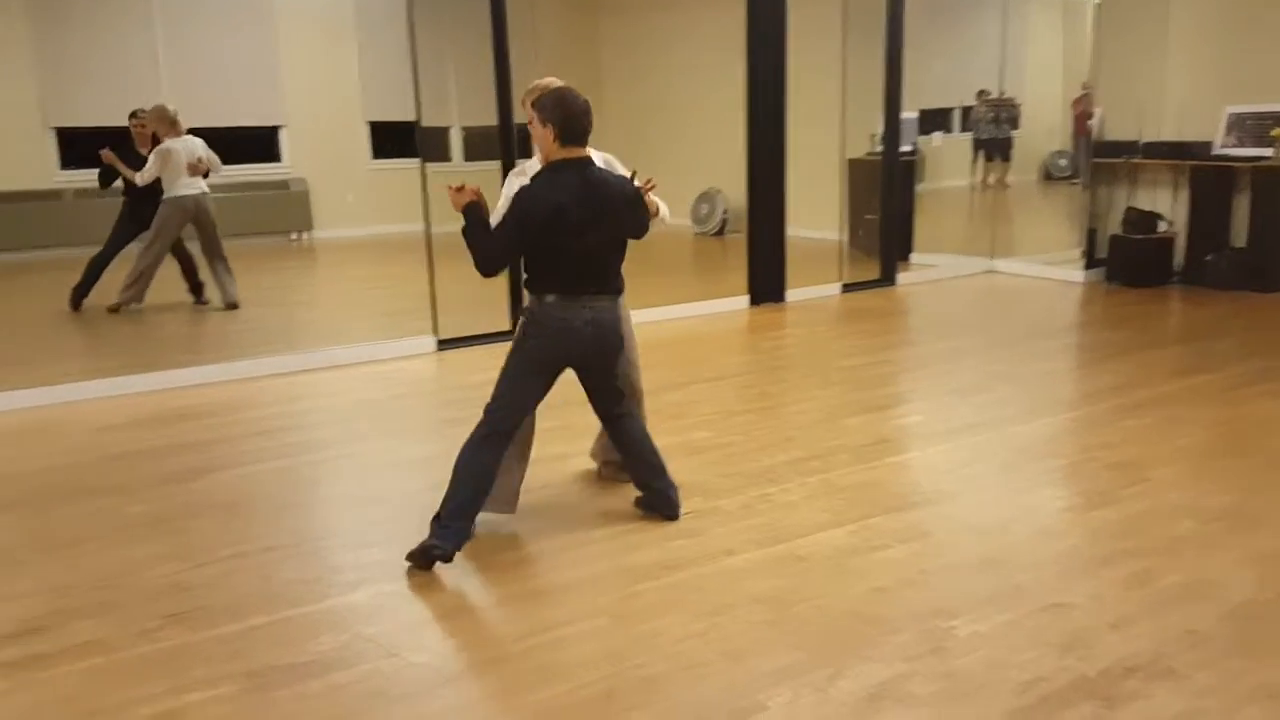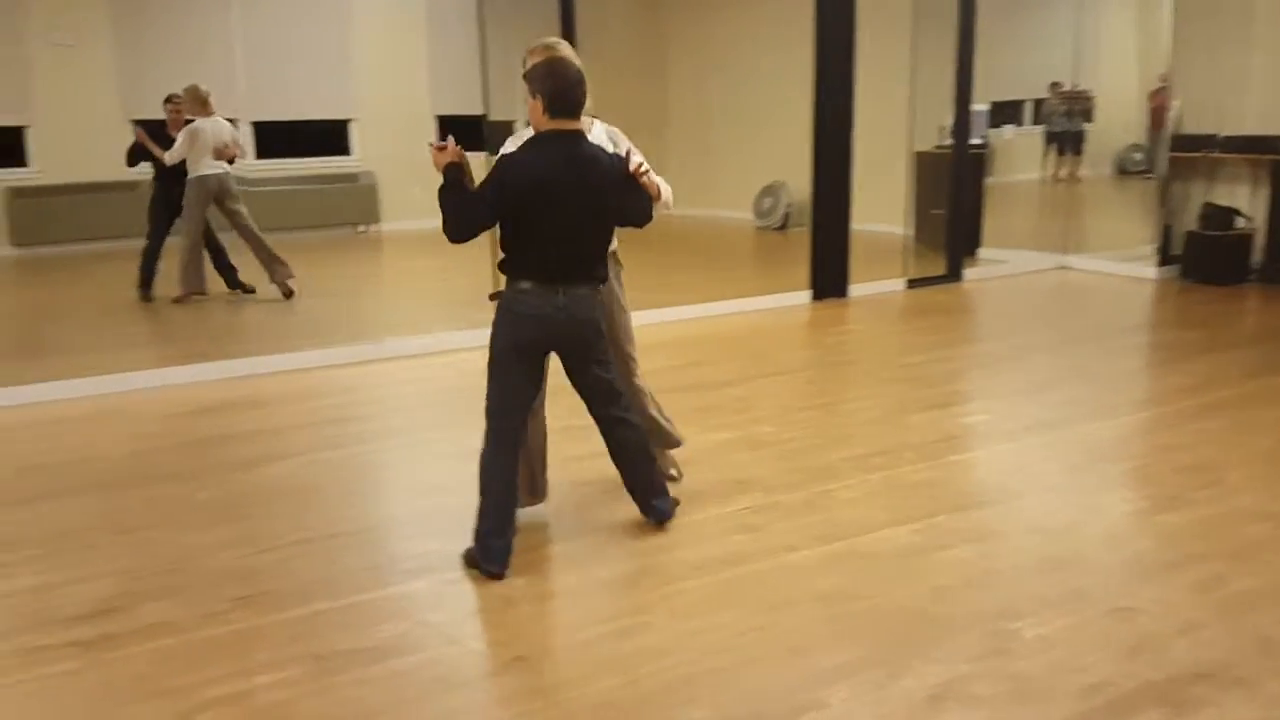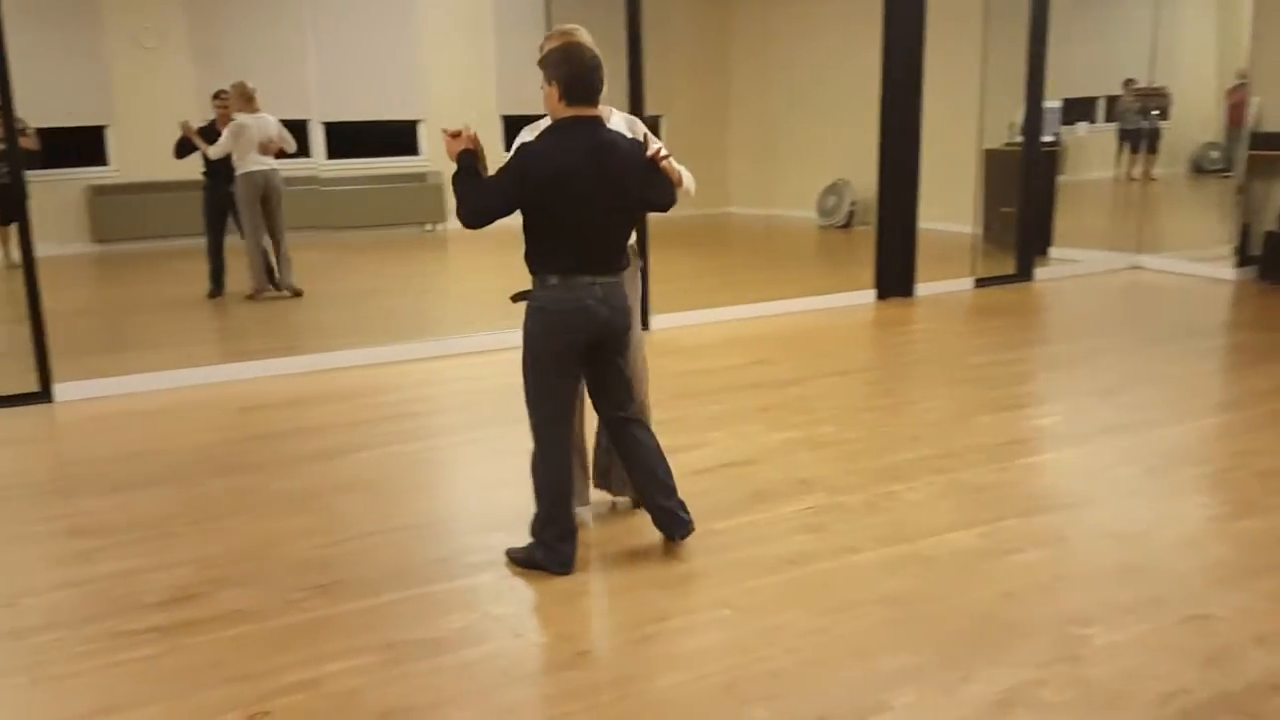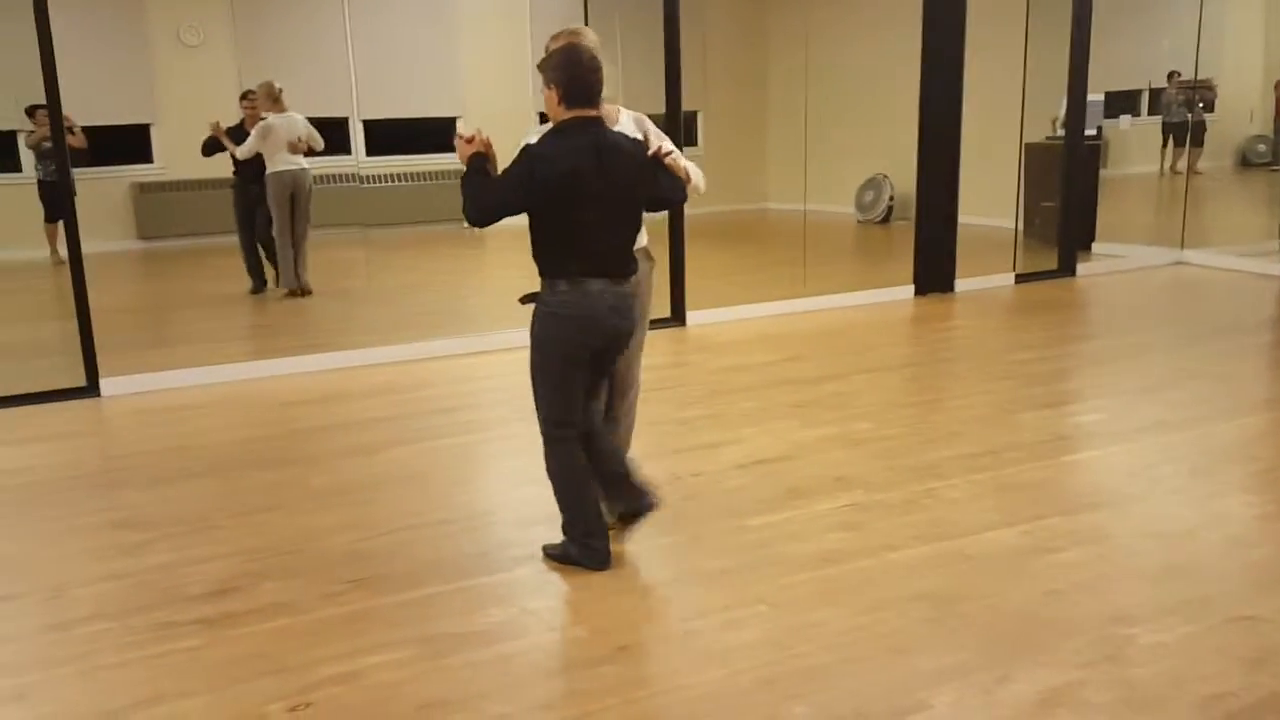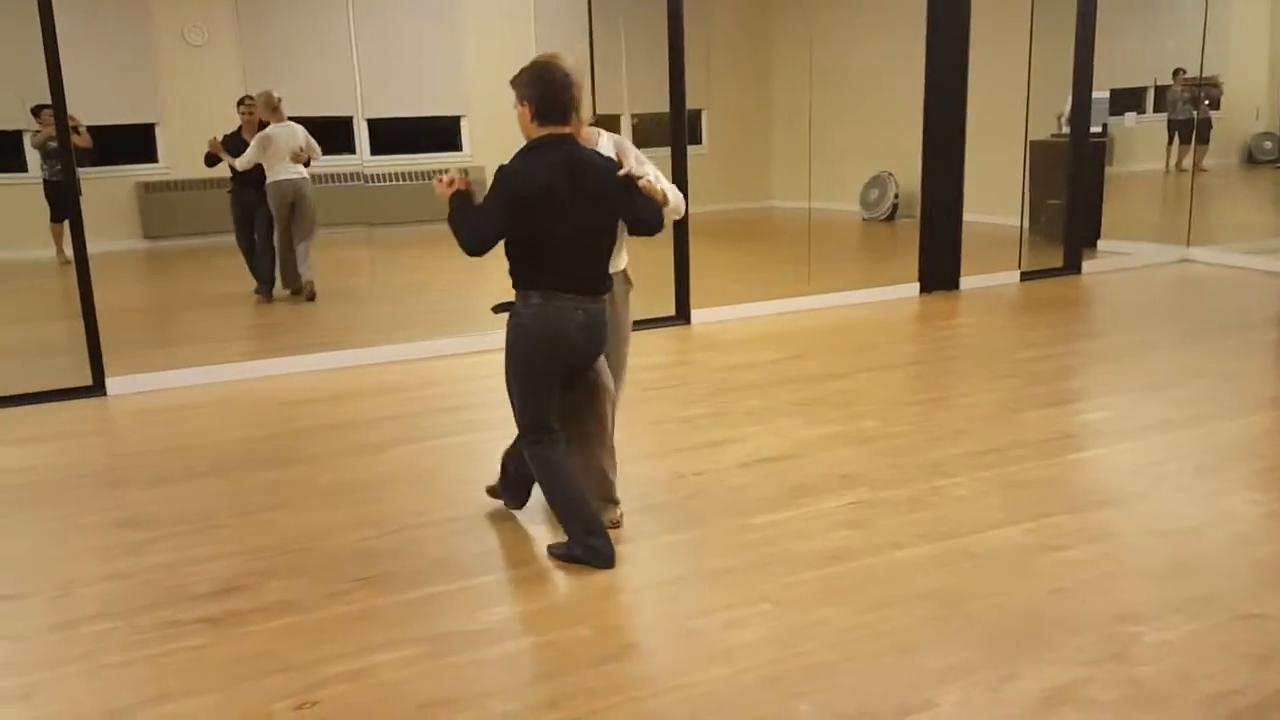
dt=0.3s
person 1, frame 1
left shoulder: (537, 196)
right shoulder: (618, 188)
left elbow: (490, 261)
right elbow: (637, 226)
left wrist: (472, 212)
left hip: (552, 321)
right hip: (604, 318)
left knee: (495, 428)
right knee: (617, 409)
left ankle: (445, 537)
right ankle: (662, 495)
person 1, frame 2
left shoulder: (517, 168)
right shoulder: (608, 167)
left elbow: (460, 228)
right elbow: (639, 214)
left wrist: (452, 174)
right wrist: (636, 180)
left hip: (525, 306)
right hip: (584, 305)
left knee: (505, 430)
right knee: (614, 410)
left ankle: (492, 548)
right ankle: (657, 502)
person 1, frame 3
left shoulder: (537, 156)
right shoulder: (628, 153)
left elbow: (475, 212)
right elbow: (662, 197)
left wrist: (466, 160)
right wrist: (655, 164)
left hip: (556, 301)
right hip: (611, 297)
left knee: (552, 430)
right knee: (624, 415)
left ankle: (554, 547)
right ankle: (672, 517)
person 1, frame 4
left shoulder: (541, 158)
right shoulder: (630, 152)
left elbow: (482, 211)
right elbow: (673, 196)
left wrist: (477, 163)
right wrist: (659, 160)
left hip: (566, 304)
right hip: (619, 300)
left knee: (560, 427)
right knee: (580, 414)
left ankle: (588, 542)
right ankle: (628, 494)
person 1, frame 5
left shoulder: (518, 176)
right shoulder: (604, 170)
left elbow: (475, 240)
right elbow: (650, 222)
left wrist: (458, 199)
right wrist: (637, 185)
left hip: (540, 317)
right hip: (594, 315)
left knee: (541, 431)
right knee: (545, 413)
left ankle: (590, 541)
right ankle: (514, 487)
person 2, frame 1
left shoulder: (604, 166)
right shoulder: (523, 178)
left elbow: (658, 215)
left wrist: (646, 203)
left knee: (626, 383)
left ankle: (614, 456)
right ankle: (490, 494)
person 2, frame 2
left shoulder: (606, 137)
right shoulder: (519, 147)
left elbow: (661, 198)
left wrist: (647, 183)
left knee: (622, 368)
left ankle: (656, 449)
right ankle: (523, 485)
person 2, frame 3
left shoulder: (626, 127)
right shoulder: (537, 137)
left elbow: (684, 186)
left wrist: (668, 170)
left knee: (626, 372)
left ankle: (622, 476)
right ankle: (569, 490)
person 2, frame 4
left shoulder: (635, 125)
right shoulder: (548, 140)
left elbow: (695, 184)
left wrist: (678, 168)
left hip: (631, 266)
left knee: (624, 378)
person 2, frame 5
left shoulder: (615, 150)
left elbow: (676, 205)
left wrist: (654, 190)
left hip: (610, 285)
left knee: (604, 393)
right knee: (594, 390)
right ankle: (598, 496)
person 3, frame 1
left shoulder: (163, 150)
right shoulder: (198, 142)
left elbow: (141, 180)
right elbow: (218, 167)
left wrist: (116, 162)
left hip: (177, 202)
right hip: (202, 199)
left knee: (152, 249)
right knee: (214, 251)
left ankle: (127, 297)
right ankle: (230, 296)
person 3, frame 2
left shoulder: (191, 130)
right shoulder: (225, 125)
left elbow: (169, 159)
right elbow: (243, 152)
left wrist: (147, 142)
left hip: (200, 181)
right hip: (224, 179)
left knee: (192, 235)
right knee: (248, 229)
left ankle: (191, 288)
right ankle: (281, 278)
person 3, frame 3
left shoulder: (237, 126)
right shoulder: (271, 121)
left elbow: (213, 154)
right elbow: (291, 147)
left wrist: (193, 136)
left hip: (248, 178)
right hip: (272, 175)
left knee: (253, 233)
right knee: (277, 231)
left ankle: (260, 286)
right ankle: (288, 281)
person 3, frame 4
left shoulder: (264, 126)
right shoulder: (300, 120)
left elbow: (241, 154)
right elbow: (319, 145)
left wrist: (222, 137)
left hip: (277, 177)
right hip: (301, 174)
left knee: (283, 232)
right knee: (300, 231)
left ankle: (292, 284)
right ankle: (302, 281)
person 3, frame 5
left shoulder: (264, 137)
right shoulder: (299, 129)
left elbow: (241, 165)
right elbow: (317, 154)
left wrist: (220, 152)
left hip: (277, 187)
right hip: (301, 183)
left knee: (284, 238)
right knee: (302, 236)
left ankle: (295, 284)
right ankle: (306, 278)
person 4, frame 1
right shoulder: (124, 154)
right elbow: (104, 183)
right wrist: (108, 164)
left hip: (158, 208)
right hip: (133, 210)
left knee: (181, 252)
right knee: (108, 252)
left ankle: (197, 291)
right ankle: (78, 294)
person 4, frame 2
right shoulder: (156, 137)
right elbow: (132, 161)
right wrist: (139, 143)
right hip: (163, 194)
left knee: (208, 237)
right knee: (155, 241)
left ankle: (233, 280)
right ankle: (144, 286)
person 4, frame 3
right shoulder: (205, 132)
right elbow: (179, 153)
right wrist: (185, 136)
right hip: (214, 190)
right knee: (214, 239)
left ankle: (269, 276)
right ankle: (216, 283)
person 4, frame 4
right shoulder: (233, 133)
right elbow: (207, 151)
right wrist: (213, 136)
left hip: (266, 188)
right hip: (243, 189)
left knee: (263, 233)
right knee: (247, 238)
left ankle: (281, 269)
right ankle: (258, 280)
person 4, frame 5
right shoulder: (231, 139)
right elbow: (210, 162)
right wrist: (213, 151)
left hip: (265, 195)
right hip: (241, 195)
left knee: (263, 240)
right knee: (245, 242)
left ankle: (267, 286)
right ankle: (262, 281)
